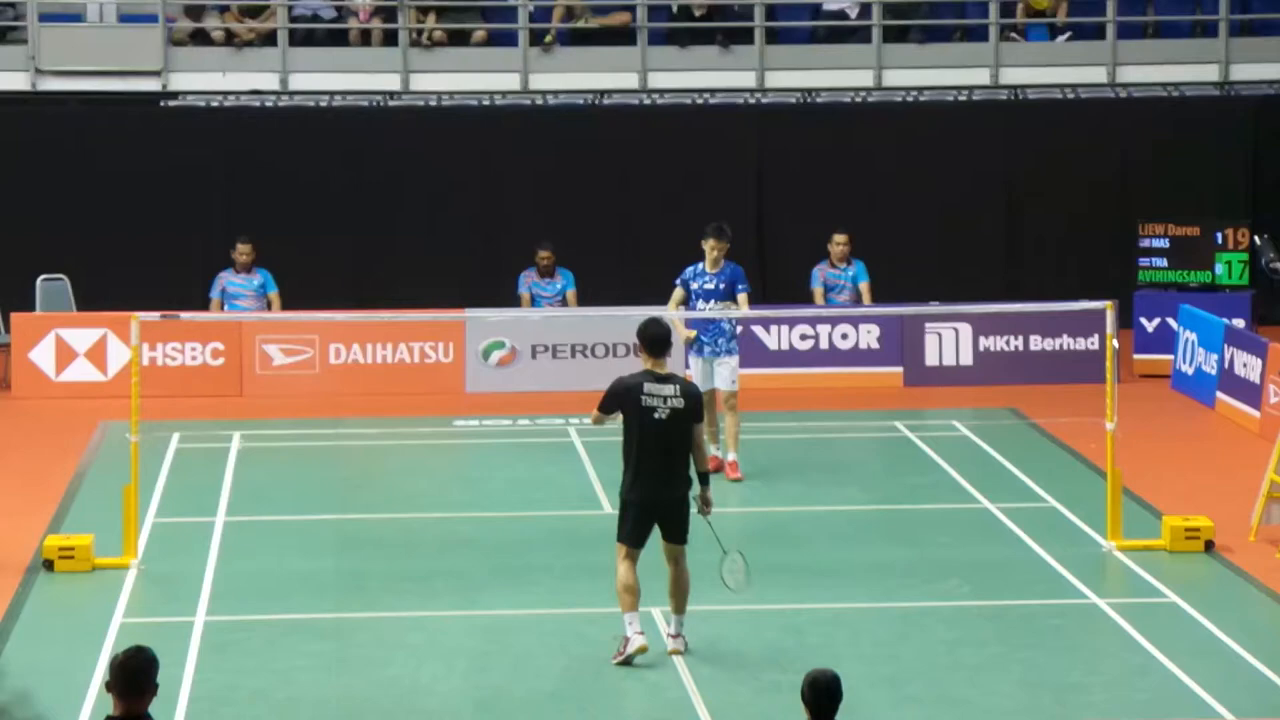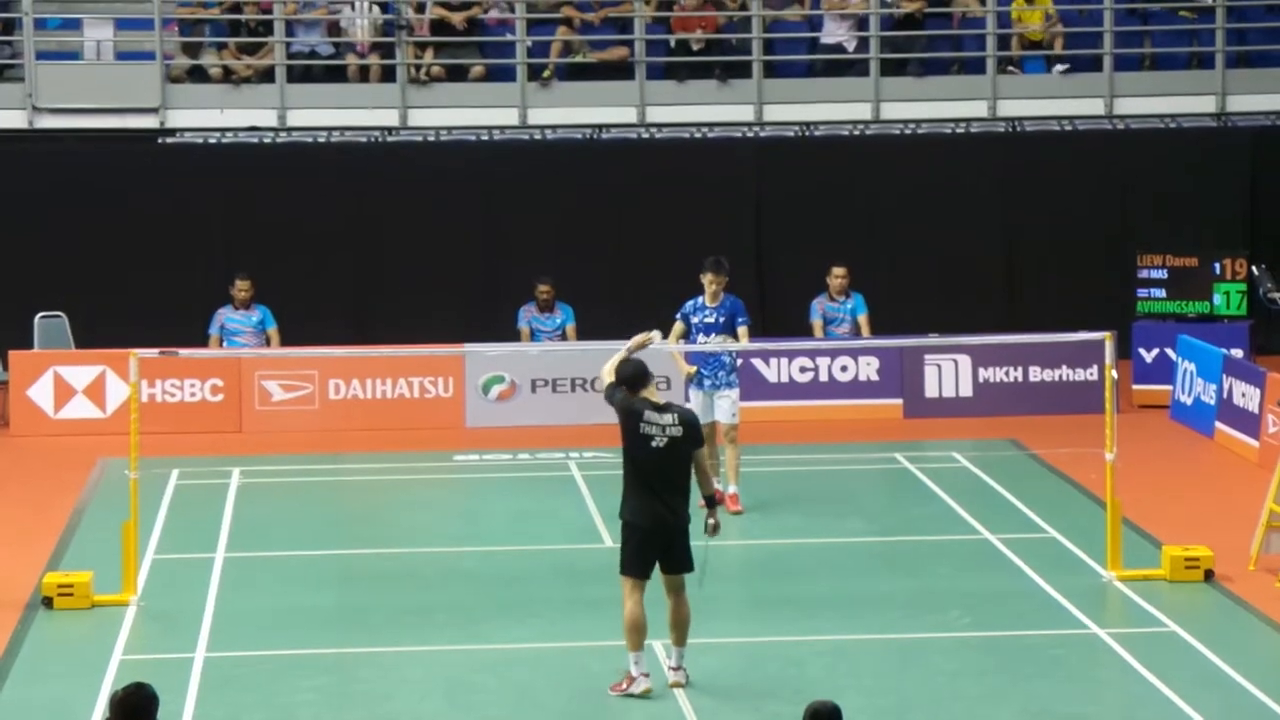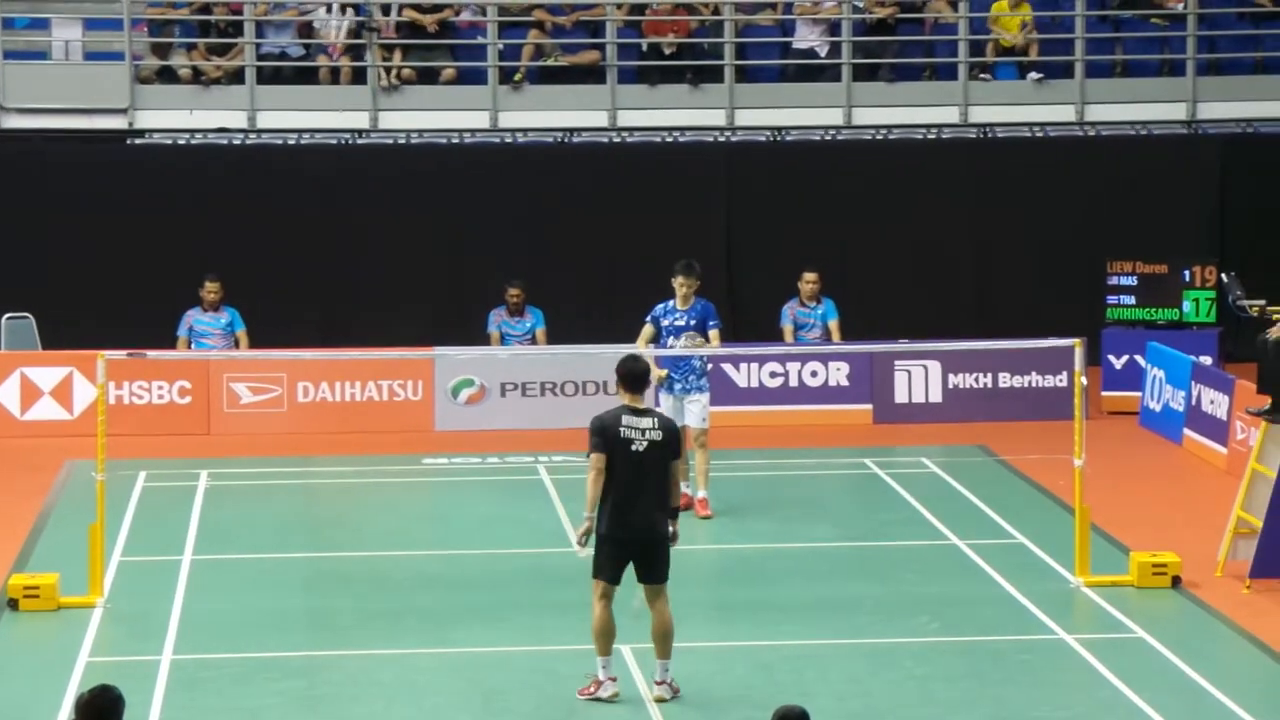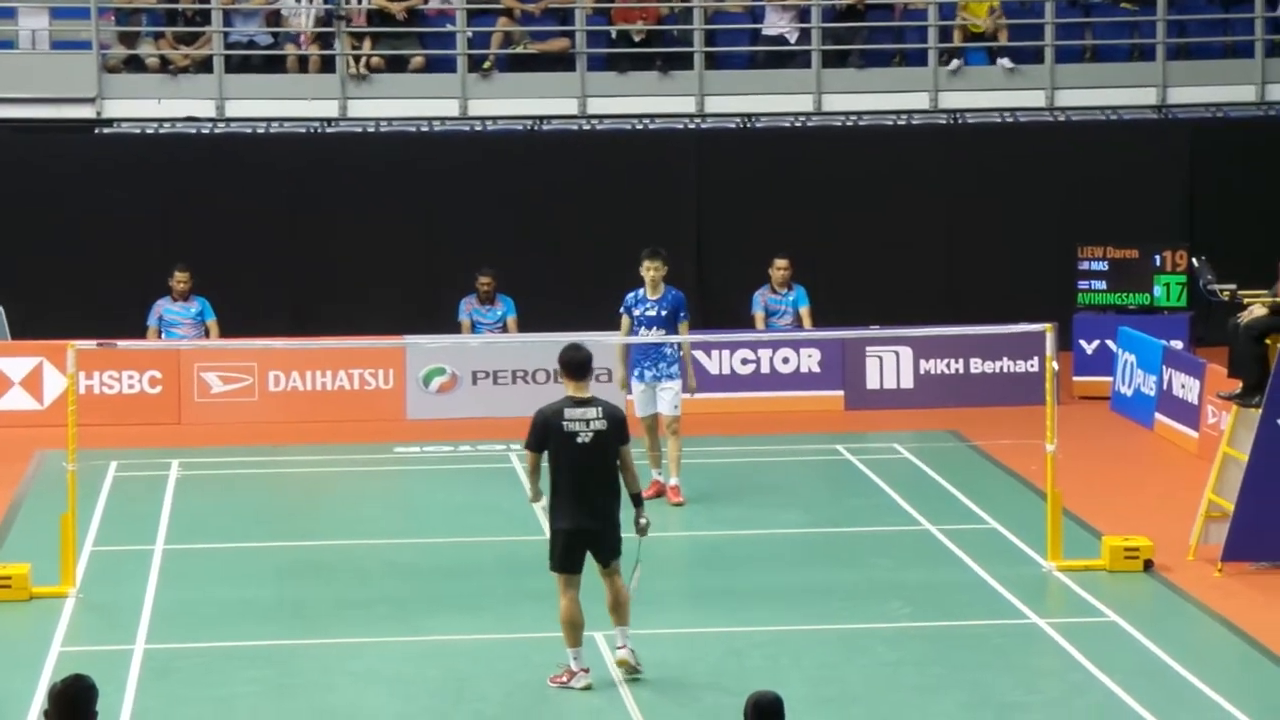
dt=0.7s
person 1, frame 1
left shoulder: (626, 386)
right shoulder: (689, 391)
left elbow: (597, 418)
right elbow: (698, 445)
left wrist: (617, 406)
right wrist: (705, 486)
left hip: (637, 491)
right hip: (676, 492)
left knee: (626, 559)
right knee: (677, 560)
left ankle: (633, 633)
right ankle: (676, 635)
person 1, frame 2
left shoulder: (629, 409)
right shoulder: (686, 417)
left elbow: (606, 374)
right elbow: (702, 469)
left wrist: (632, 346)
right wrist: (712, 508)
left hip: (639, 520)
right hip: (676, 520)
left knee: (633, 594)
right knee: (677, 592)
left ankle: (638, 674)
right ankle: (677, 667)
person 1, frame 3
left shoulder: (604, 422)
right shoulder: (668, 426)
left elbow: (596, 471)
right elbow: (675, 480)
left wrist: (588, 517)
right wrist: (673, 519)
left hip: (614, 527)
right hip: (654, 529)
left knee: (602, 599)
right knee: (658, 601)
left ankle: (605, 678)
right ankle: (663, 681)
person 1, frame 4
left shoulder: (547, 416)
right shoulder: (613, 414)
left elbow: (533, 465)
right elbow: (627, 466)
left wrist: (534, 490)
right wrist: (639, 507)
left hip: (566, 518)
right hip: (606, 516)
left knee: (568, 590)
right knee: (613, 575)
left ankle: (577, 669)
right ankle: (623, 646)
person 2, frame 1
left shoulder: (735, 272)
right shoulder: (691, 273)
left elbow: (744, 306)
right elbow: (672, 305)
left wrist: (738, 311)
right wrist: (682, 329)
left hip: (725, 346)
right hip: (698, 346)
left knee: (729, 401)
right knee: (706, 402)
left ankle: (732, 459)
right ankle: (714, 455)
person 2, frame 2
left shoulder: (734, 305)
right shoulder: (690, 307)
left elbow: (744, 339)
right elbow: (672, 339)
left wrist: (738, 345)
right wrist: (682, 364)
left hip: (725, 380)
right hip: (698, 380)
left knee: (729, 434)
right knee: (706, 435)
left ankle: (732, 492)
right ankle: (715, 488)
person 2, frame 3
left shoulder: (706, 309)
right shoulder: (661, 310)
left elbow: (716, 344)
right elbow: (641, 342)
left wrist: (705, 346)
right wrist: (653, 368)
left hip: (696, 384)
right hip: (668, 384)
left knee: (700, 439)
left ankle: (702, 497)
right ankle: (685, 492)
person 2, frame 4
left shoulder: (676, 298)
right shoulder: (631, 299)
left elbow: (684, 337)
right elbow: (625, 336)
left wrist: (690, 373)
right wrist: (622, 370)
left hip: (668, 372)
right hip: (640, 372)
left knee: (672, 426)
right knee: (649, 427)
left ankle: (673, 484)
right ankle: (657, 480)
